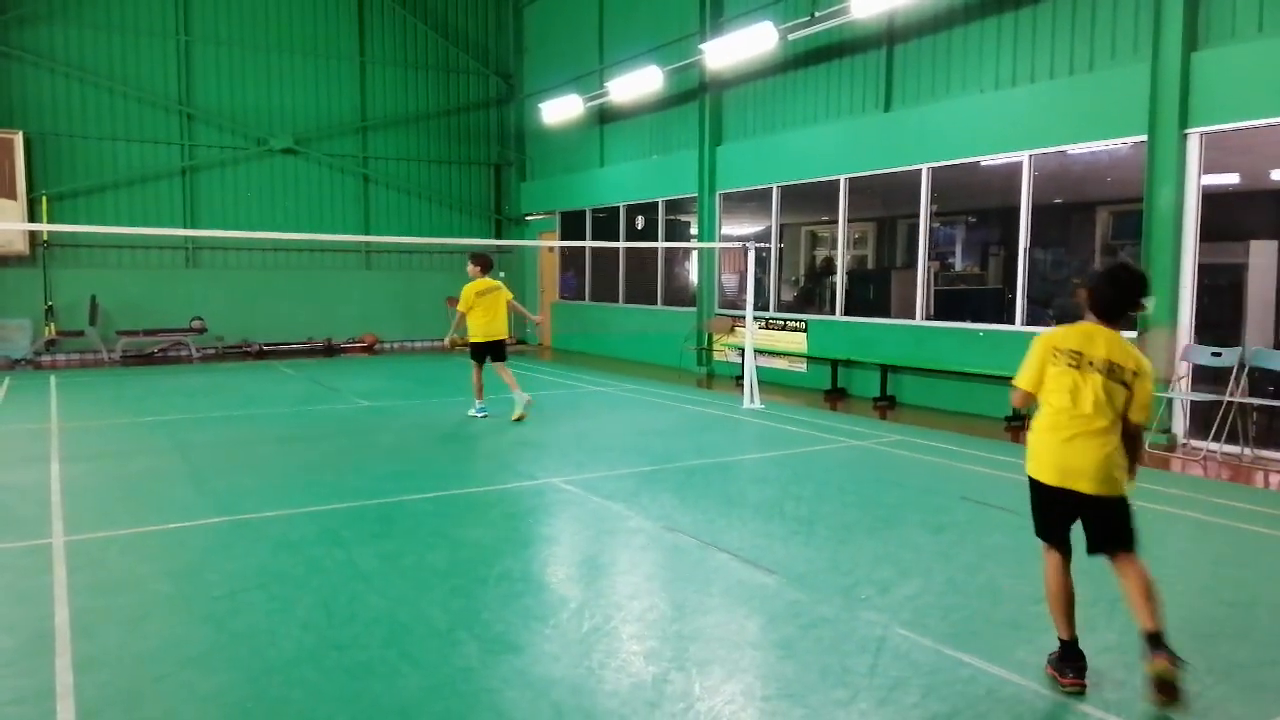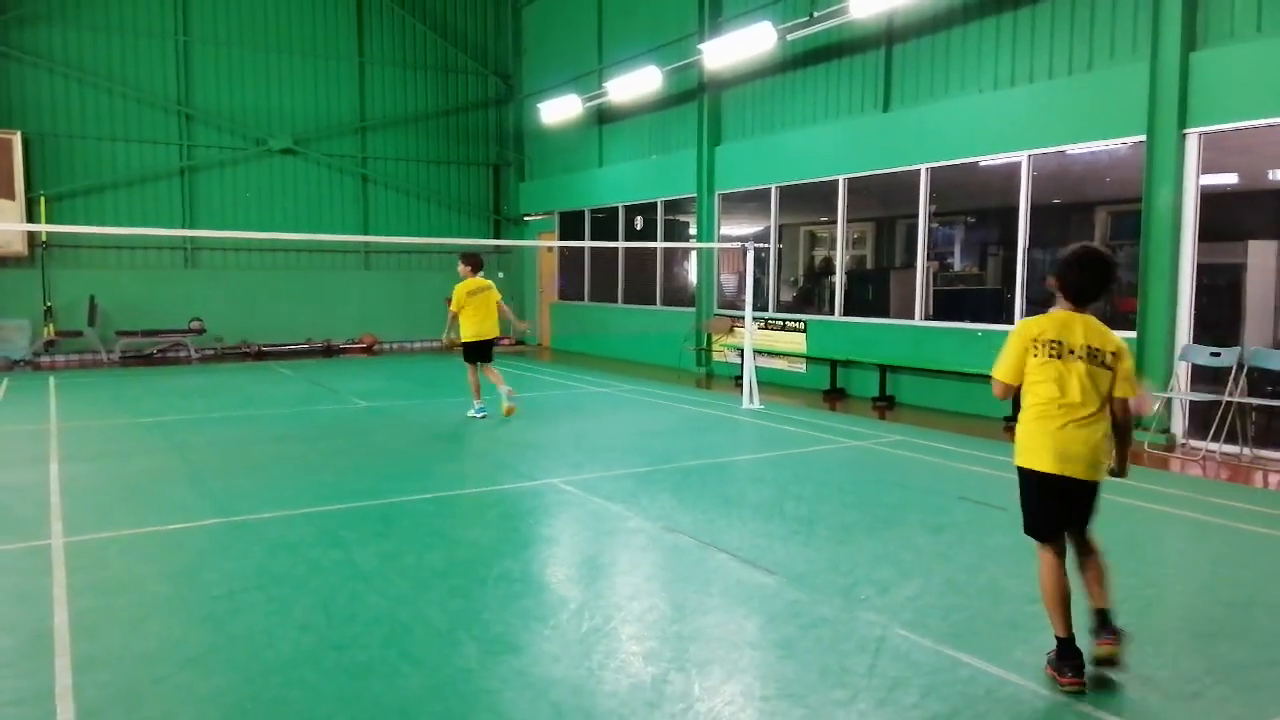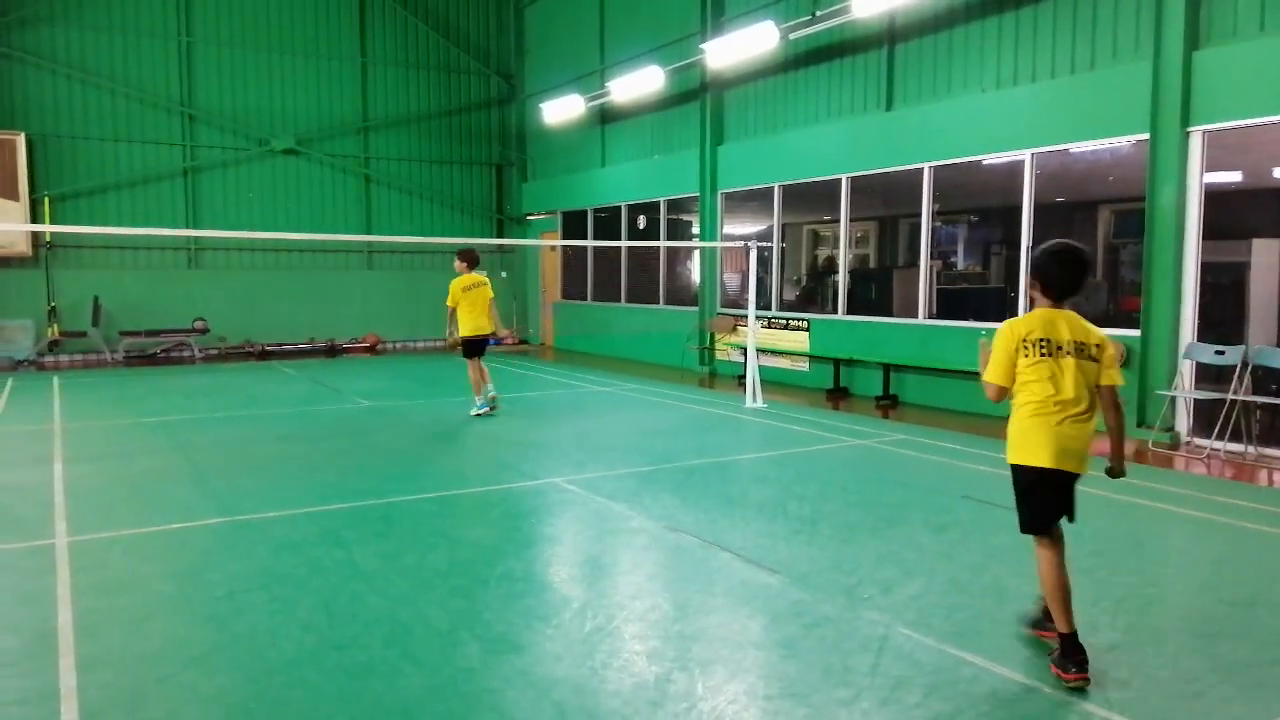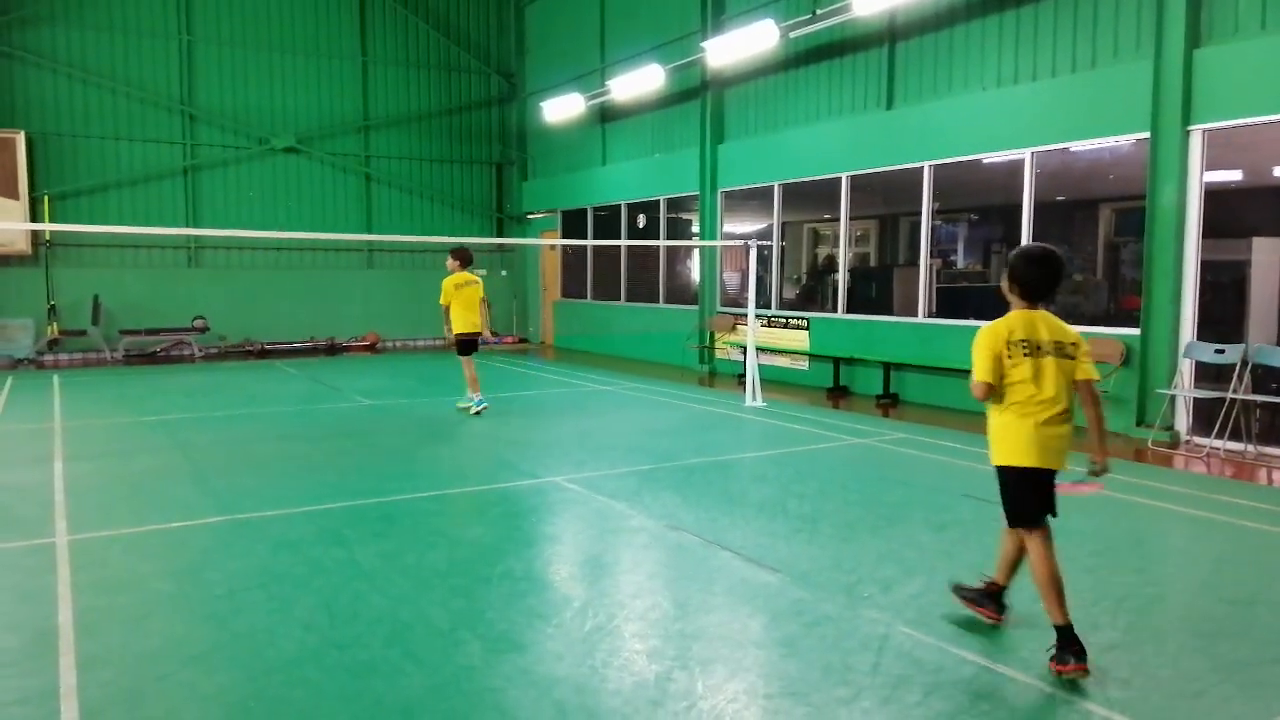
dt=0.1s
person 1, frame 1
left shoulder: (1052, 341)
right shoulder: (1134, 361)
left elbow: (1020, 400)
right elbow: (1135, 430)
left wrist: (1045, 396)
right wrist: (1128, 470)
left hip: (1050, 464)
right hip: (1103, 472)
left knee: (1055, 552)
right knee: (1125, 560)
left ankle: (1069, 658)
right ankle: (1156, 647)
person 1, frame 2
left shoulder: (1030, 331)
right shoulder: (1114, 344)
left elbow: (1001, 391)
right elbow: (1122, 412)
left wrist: (1025, 376)
right wrist: (1122, 456)
left hip: (1040, 453)
right hip: (1087, 458)
left knee: (1049, 549)
right knee: (1080, 540)
left ankle: (1067, 656)
right ankle: (1104, 627)
person 1, frame 3
left shoulder: (1014, 331)
right shoulder: (1094, 337)
left elbow: (994, 391)
right elbow: (1110, 401)
left wrist: (986, 363)
right wrist: (1118, 451)
left hip: (1033, 450)
right hip: (1074, 450)
left knee: (1048, 542)
right knee: (1045, 528)
left ankle: (1071, 652)
right ankle: (1051, 615)
person 1, frame 4
left shoulder: (995, 332)
right shoulder: (1069, 336)
left elbow: (982, 391)
right elbow: (1089, 395)
left wrist: (979, 371)
right wrist: (1099, 449)
left hip: (1015, 448)
right hip: (1051, 447)
left knee: (1035, 535)
right knee: (1023, 524)
left ankle: (1068, 644)
right ankle: (993, 595)
